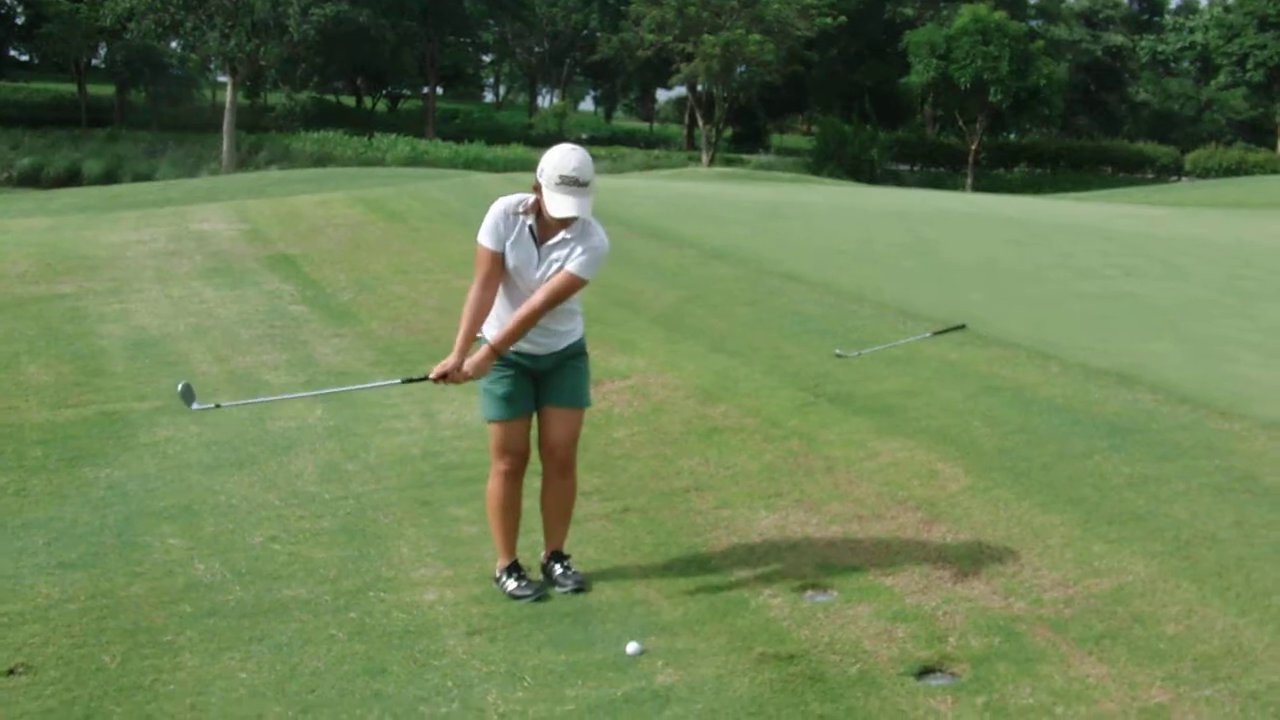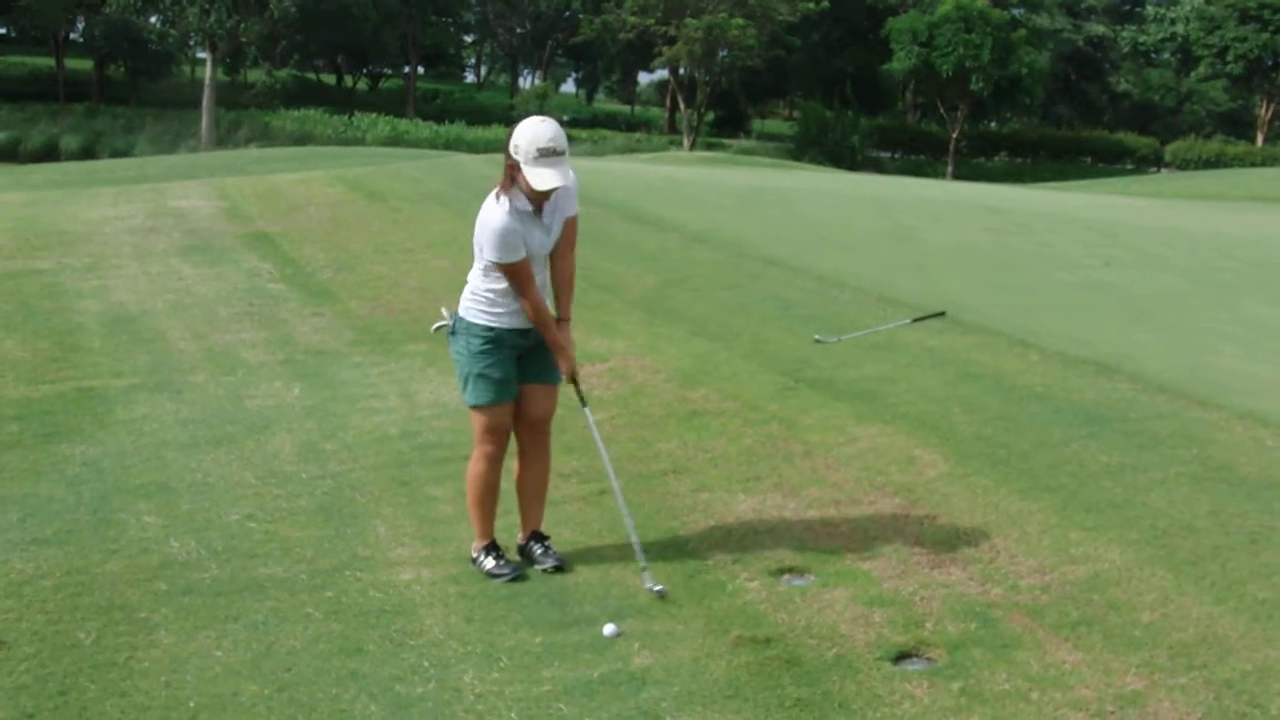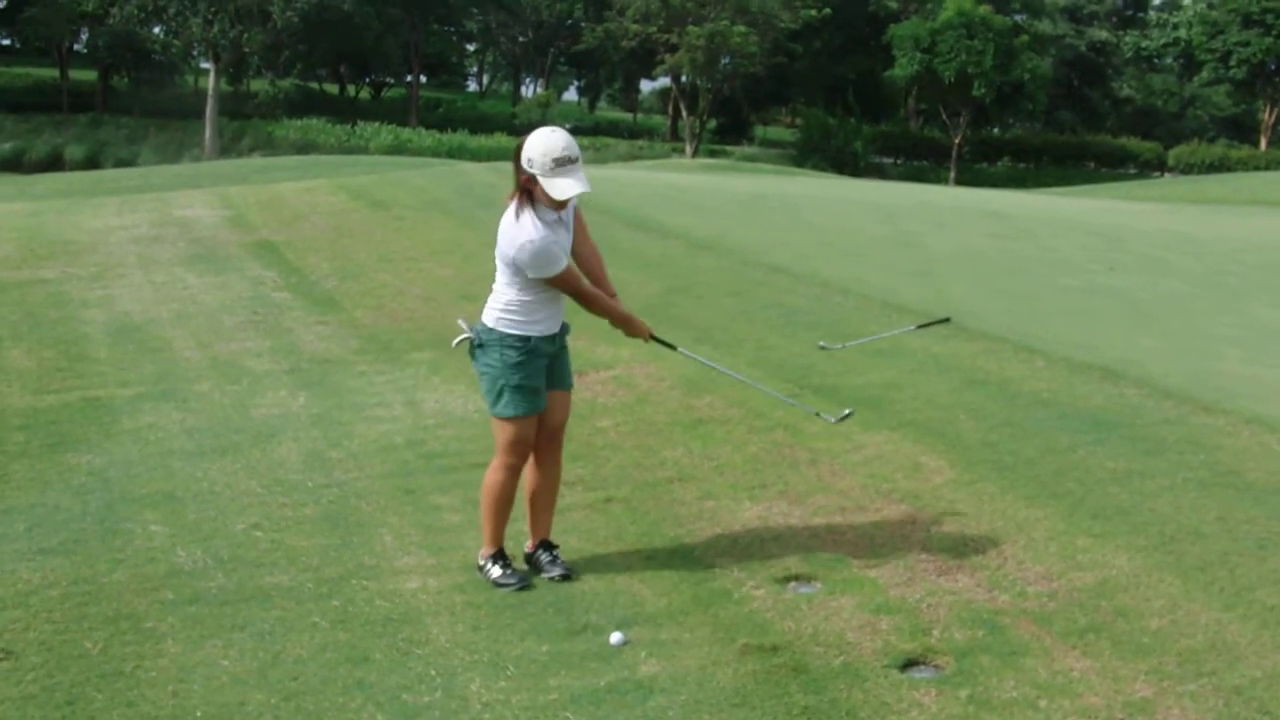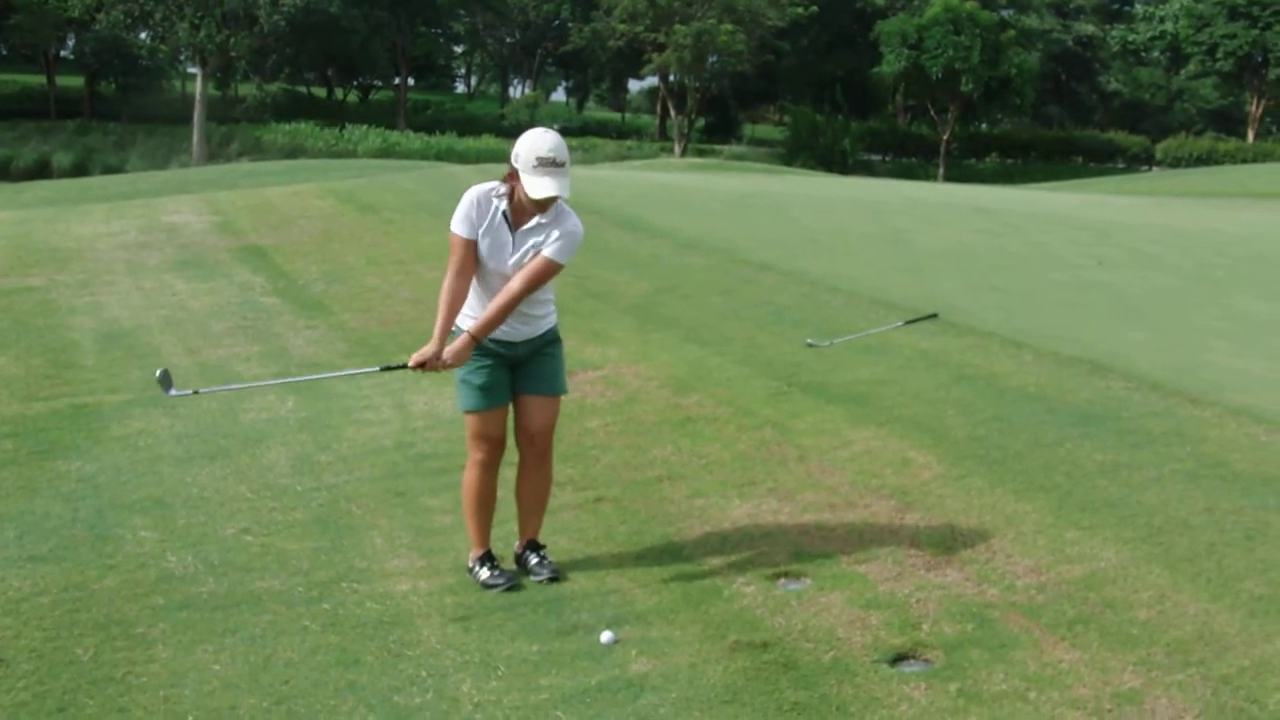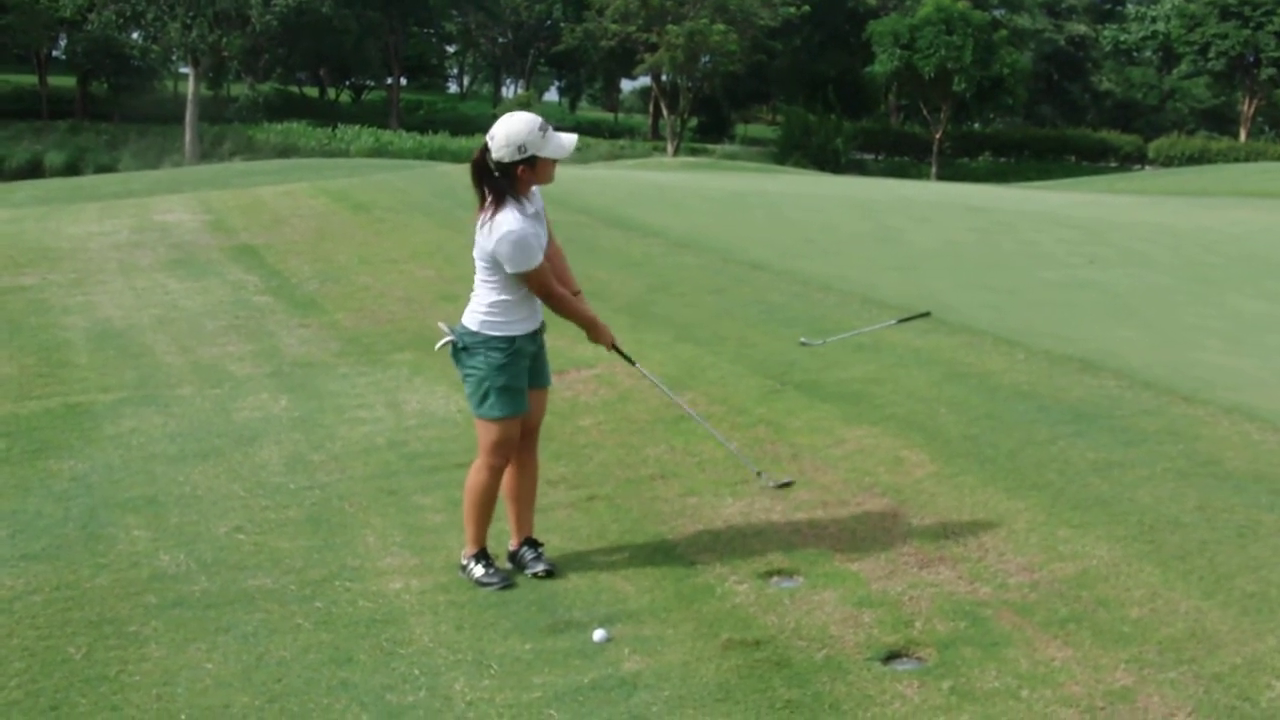
dt=1s
person 1, frame 1
left shoulder: (592, 243)
right shoulder: (504, 215)
left elbow: (538, 306)
right elbow: (484, 287)
left wrist: (484, 356)
right wrist: (462, 352)
left hip: (563, 354)
right hip: (504, 353)
left knee: (561, 457)
right knee: (509, 461)
left ankle: (555, 557)
right ankle: (506, 564)
person 1, frame 2
left shoulder: (566, 187)
right shoulder: (500, 219)
left elbow: (563, 259)
right elbow: (527, 293)
left wrist: (565, 324)
right wrist: (560, 348)
left hip: (533, 327)
right hip: (486, 332)
left knee: (537, 431)
right knee: (492, 445)
left ankle: (532, 536)
right ankle: (483, 545)
person 1, frame 3
left shoulder: (553, 192)
right shoulder: (532, 240)
left elbow: (582, 241)
right elbow: (582, 293)
left wrist: (614, 300)
right wrist: (625, 321)
left hip: (548, 335)
right hip: (511, 345)
left knee: (550, 440)
right knee: (514, 452)
left ankle: (539, 544)
right ankle: (490, 553)
person 1, frame 4
left shoulder: (567, 229)
right shoulder: (476, 203)
left elbow: (516, 291)
right elbow: (458, 276)
left wrist: (466, 343)
right wrist: (440, 340)
left hip: (537, 342)
right hip: (478, 339)
left knee: (538, 444)
right knee: (485, 451)
left ankle: (530, 545)
right ankle: (479, 554)
person 1, frame 5
left shoulder: (526, 194)
right shoulder: (511, 230)
left elbow: (551, 251)
right elbow: (548, 293)
left wrist: (579, 298)
right wrist: (593, 326)
left hip: (525, 336)
right hip: (494, 345)
left knee: (526, 441)
right knee: (497, 452)
left ankle: (522, 541)
right ankle: (473, 554)
